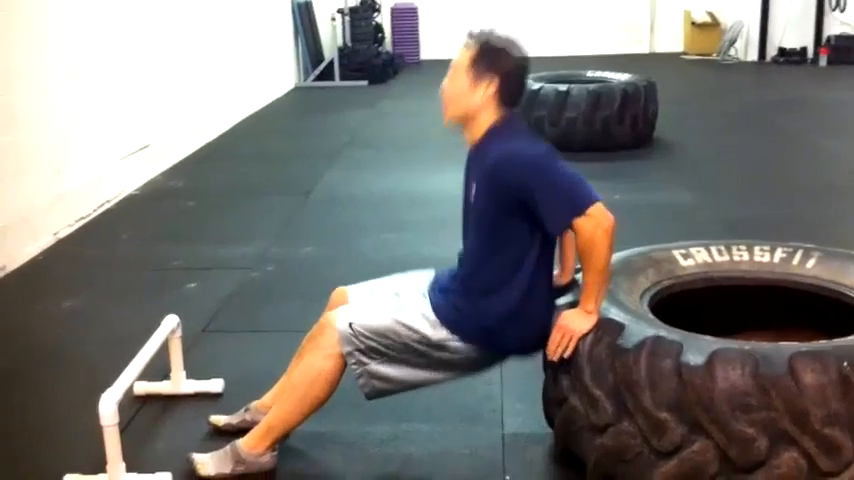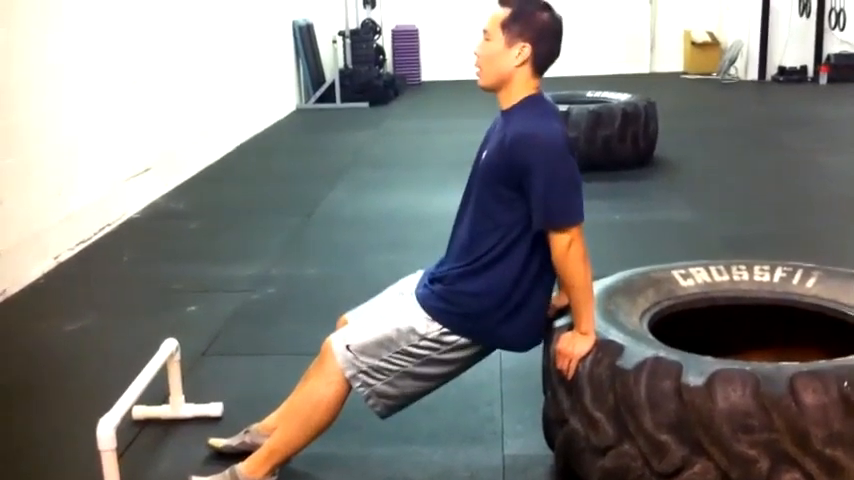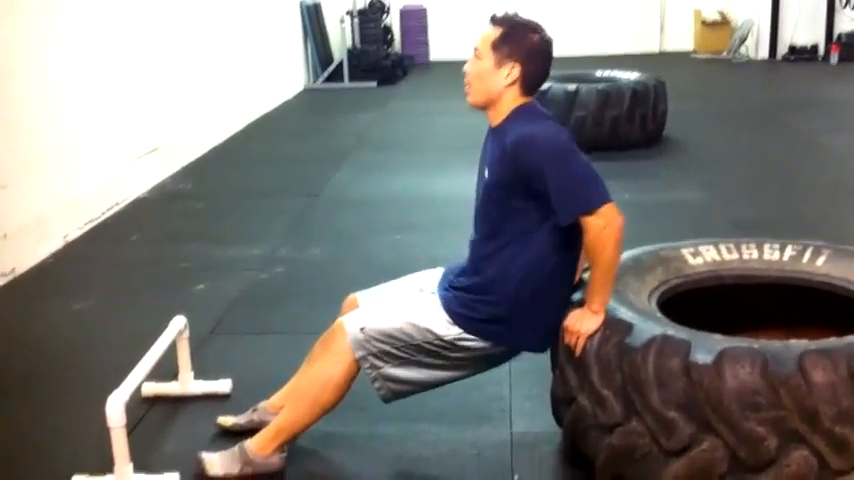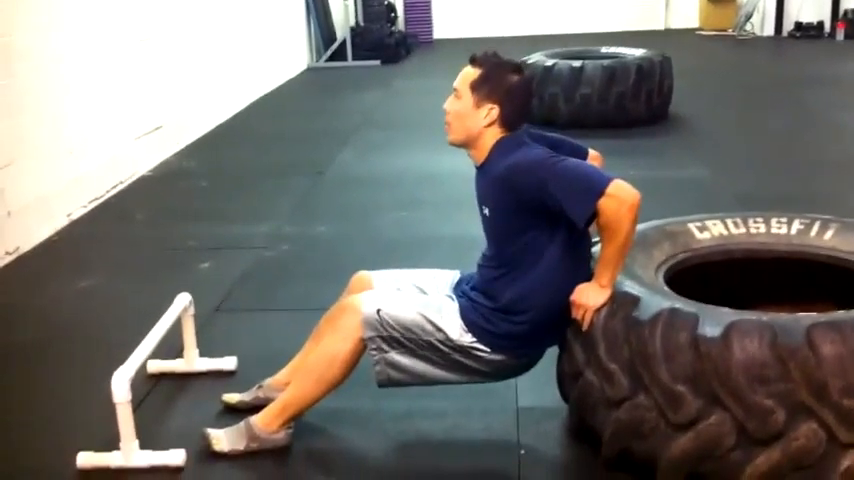
dt=0.5s
person 1, frame 1
left shoulder: (514, 157)
right shoulder: (496, 143)
left elbow: (596, 220)
right elbow: (565, 201)
left wrist: (586, 311)
right wrist: (563, 273)
left hip: (476, 321)
right hip: (462, 291)
left knee: (338, 329)
right knee: (343, 301)
right ankle: (266, 411)
person 1, frame 2
left shoulder: (537, 137)
right shoulder: (518, 120)
left elbow: (565, 237)
right elbow: (552, 226)
left wrist: (583, 331)
right wrist: (560, 295)
left hip: (466, 310)
right hip: (450, 283)
left knee: (340, 356)
right knee: (348, 330)
right ankle: (267, 433)
person 1, frame 3
left shoulder: (533, 141)
right shoulder: (512, 130)
left elbow: (605, 219)
right elbow: (568, 209)
left wrist: (592, 308)
right wrist: (560, 276)
left hip: (486, 316)
right hip: (471, 287)
left knee: (350, 333)
right knee: (355, 306)
right ankle: (275, 409)
person 1, frame 4
left shoulder: (521, 168)
right shoulder: (512, 151)
left elbow: (624, 200)
right elbow: (592, 160)
left wrist: (601, 284)
right wrist: (569, 256)
left hip: (498, 330)
right hip: (482, 294)
left knee: (358, 312)
right knee: (362, 285)
left ankle: (267, 425)
right ankle: (279, 387)
